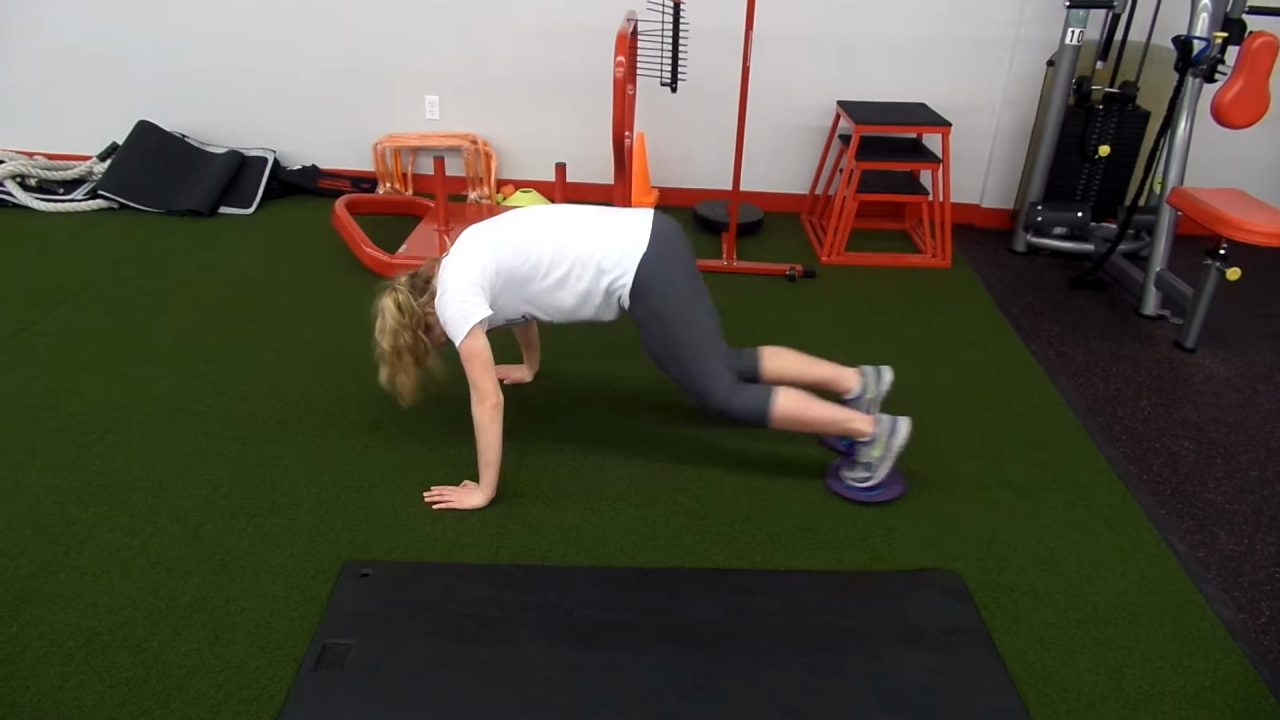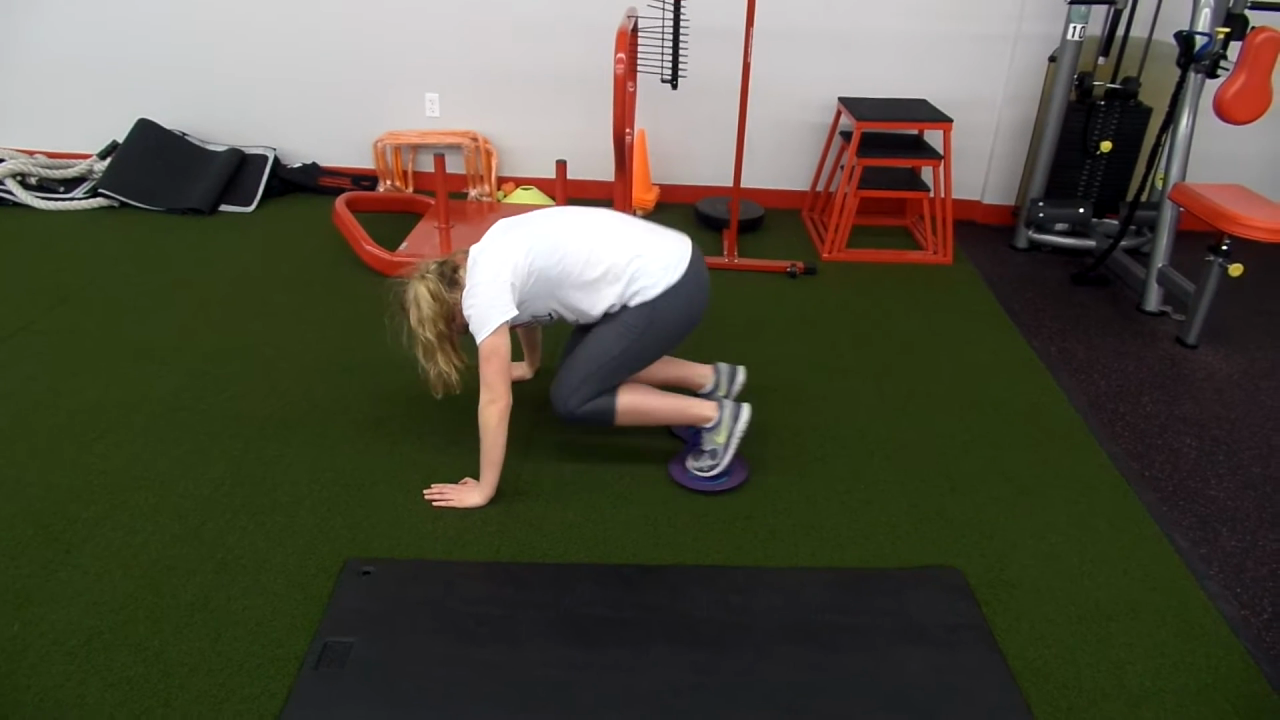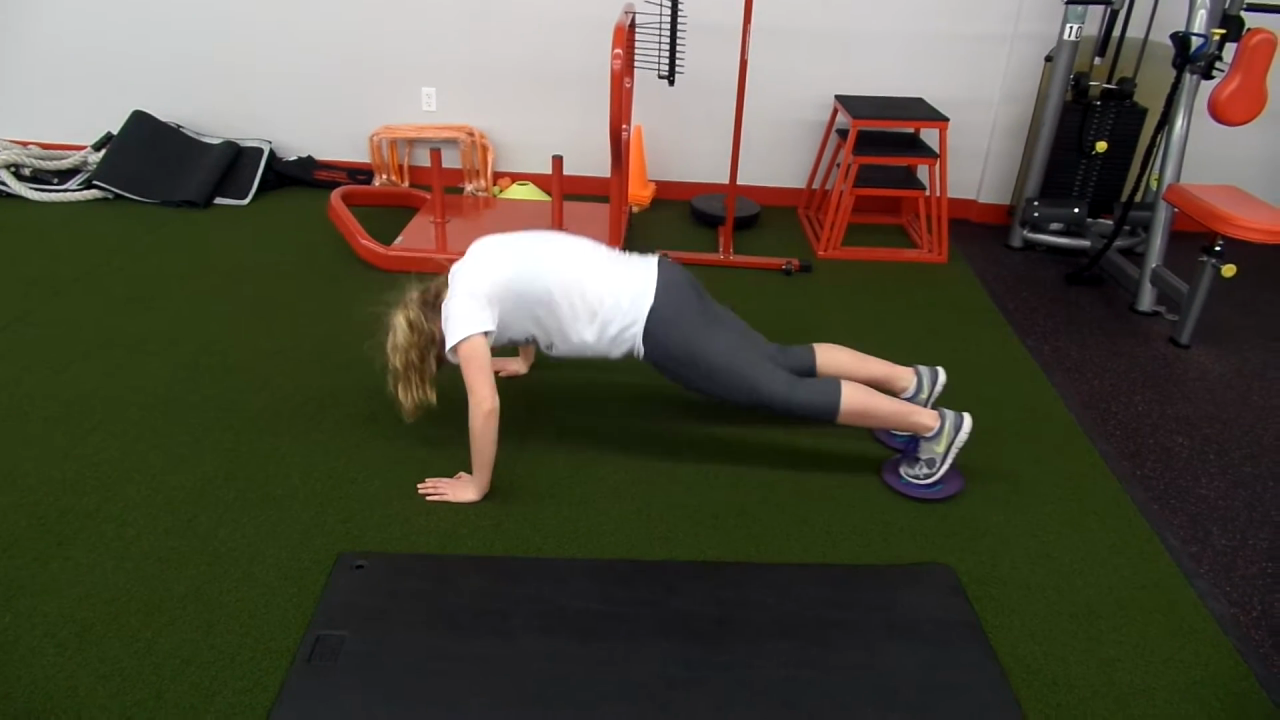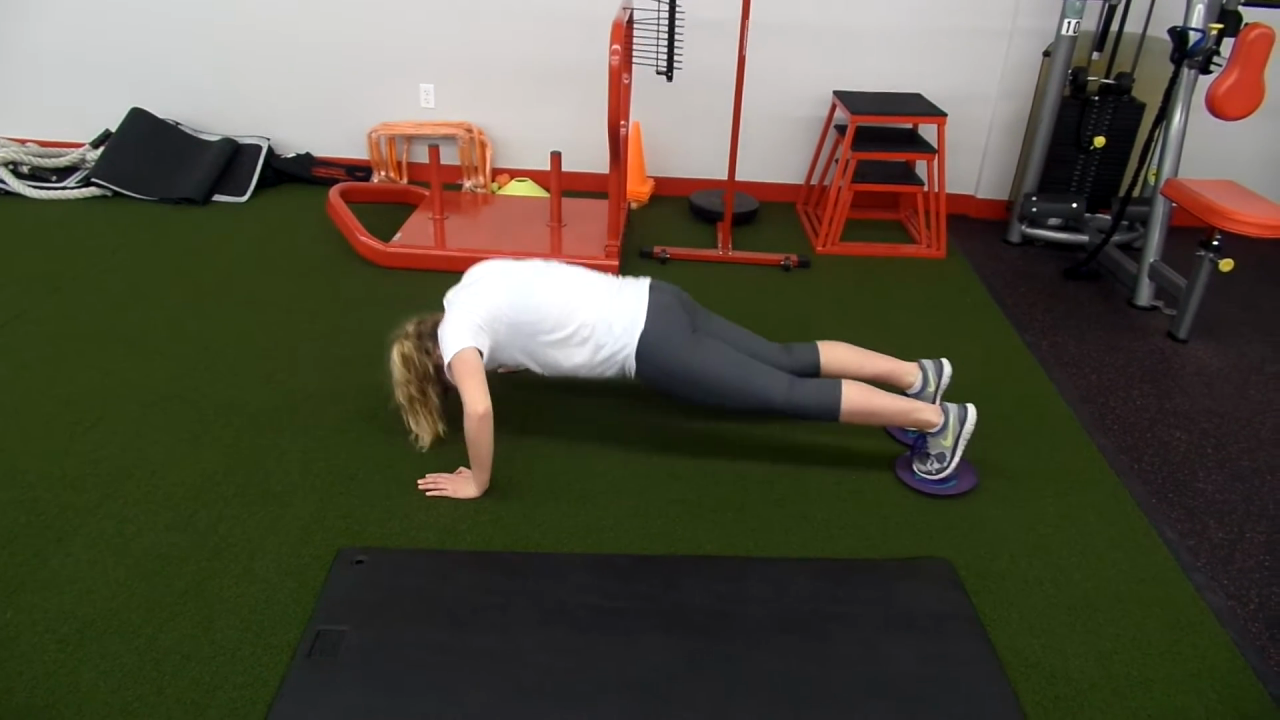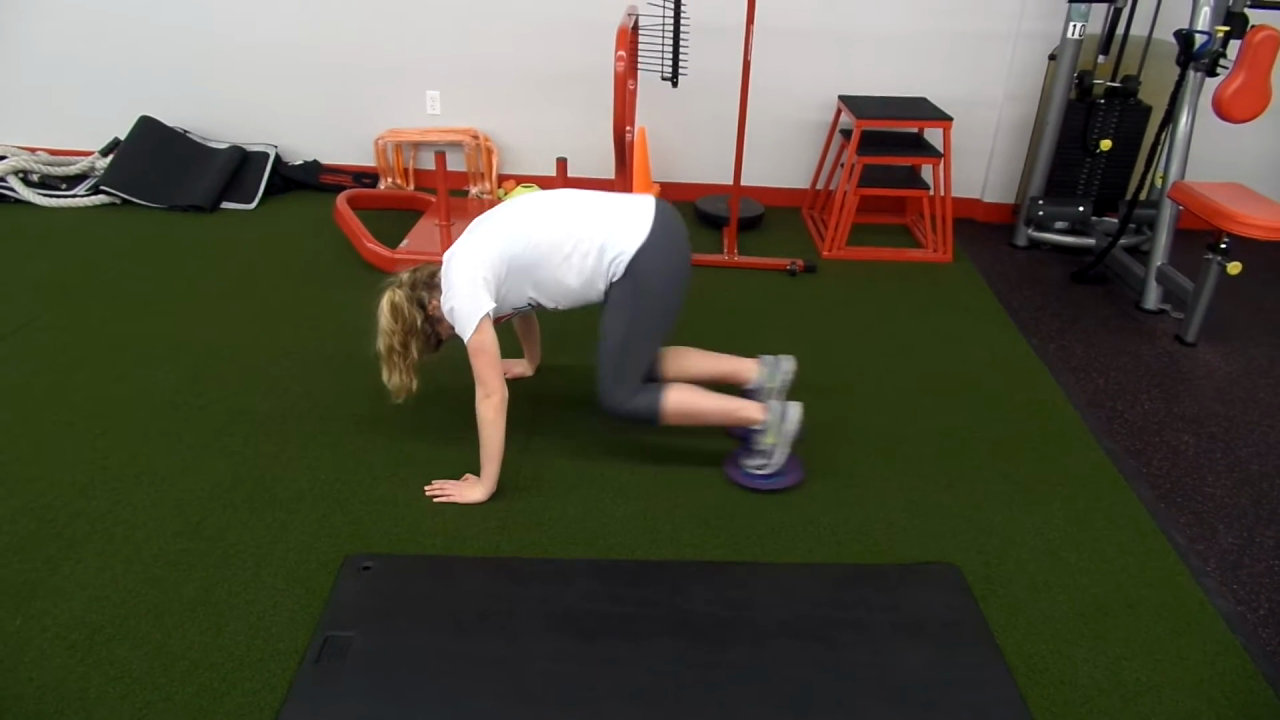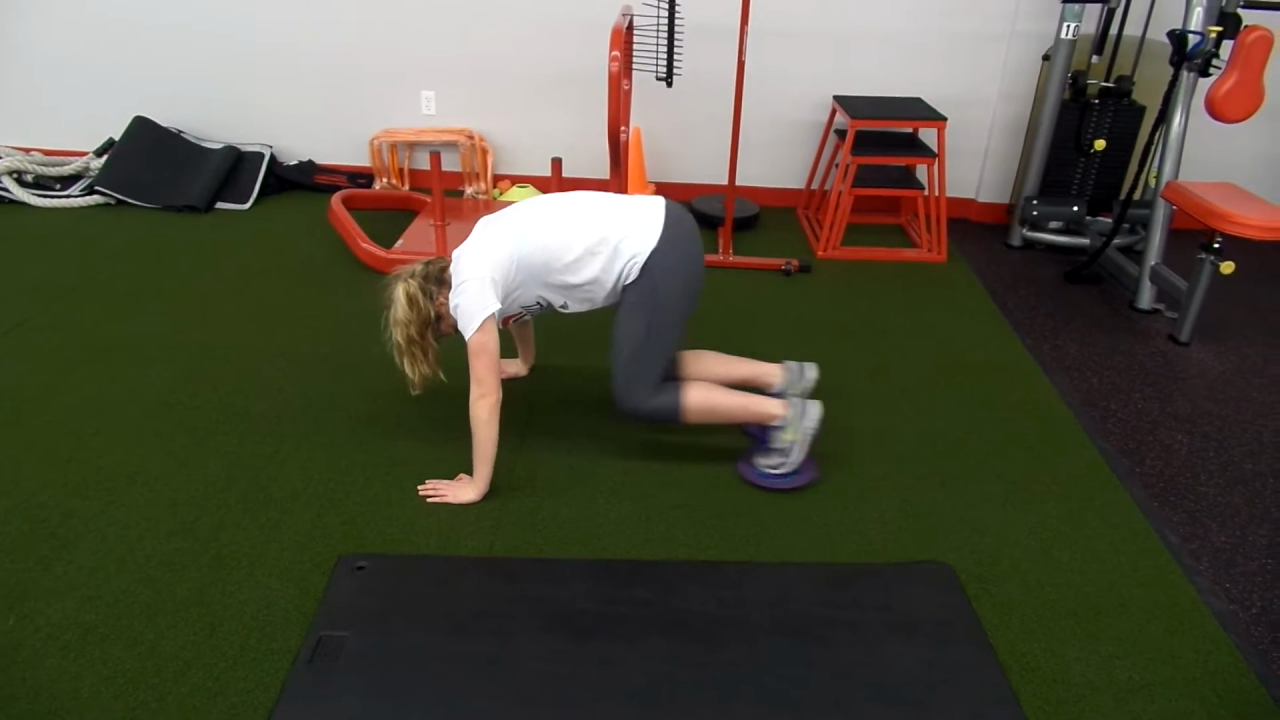
dt=0.7s
person 1, frame 1
left shoulder: (453, 295)
right shoulder: (469, 259)
left elbow: (486, 401)
left wrist: (484, 490)
right wrist: (529, 366)
left hip: (646, 268)
right hip: (648, 237)
left knee: (718, 394)
right knee: (724, 364)
left ankle: (870, 429)
right ankle: (857, 382)
person 1, frame 2
left shoulder: (481, 291)
right shoulder: (487, 254)
left elbow: (496, 400)
left wrist: (484, 490)
right wrist: (530, 364)
left hip: (667, 289)
right hip: (671, 263)
left knee: (571, 400)
right knee: (590, 367)
left ankle: (712, 414)
right ankle: (708, 378)
person 1, frame 3
left shoulder: (461, 309)
right shoulder: (477, 259)
left elbow: (486, 405)
left wrist: (477, 485)
right wrist: (525, 354)
left hip: (652, 324)
right hip: (658, 283)
left knee: (779, 391)
right knee: (779, 361)
left ankle: (933, 423)
right ankle: (911, 380)
person 1, frame 4
left shoulder: (457, 332)
right shoulder: (474, 281)
left elbow: (478, 409)
left wrist: (477, 483)
right wrist: (520, 350)
left hip: (650, 346)
right hip: (653, 303)
left knee: (785, 391)
right knee: (786, 359)
left ankle: (935, 419)
right ankle: (917, 375)
person 1, frame 5
left shoulder: (460, 288)
right shoulder: (467, 258)
left elbow: (490, 393)
left wrist: (485, 485)
right wrist: (530, 360)
left hip: (646, 254)
right hip: (646, 225)
left knee: (620, 397)
right knee: (626, 364)
left ankle: (762, 415)
right ankle: (752, 373)
person 1, frame 6
left shoulder: (467, 288)
right shoulder: (478, 255)
left elbow: (486, 396)
left wrist: (476, 486)
right wrist: (525, 362)
left hip: (656, 254)
right hip: (661, 227)
left knee: (638, 397)
right knee: (650, 367)
left ankle: (781, 413)
right ankle: (778, 376)
